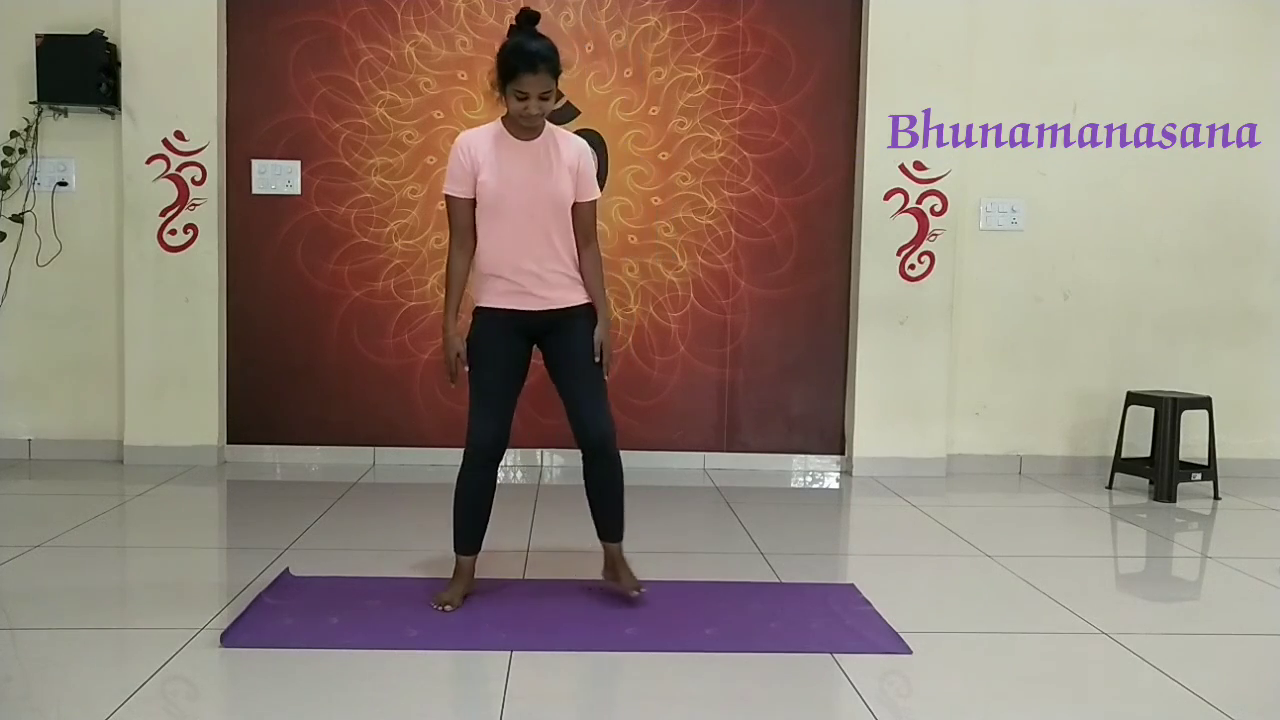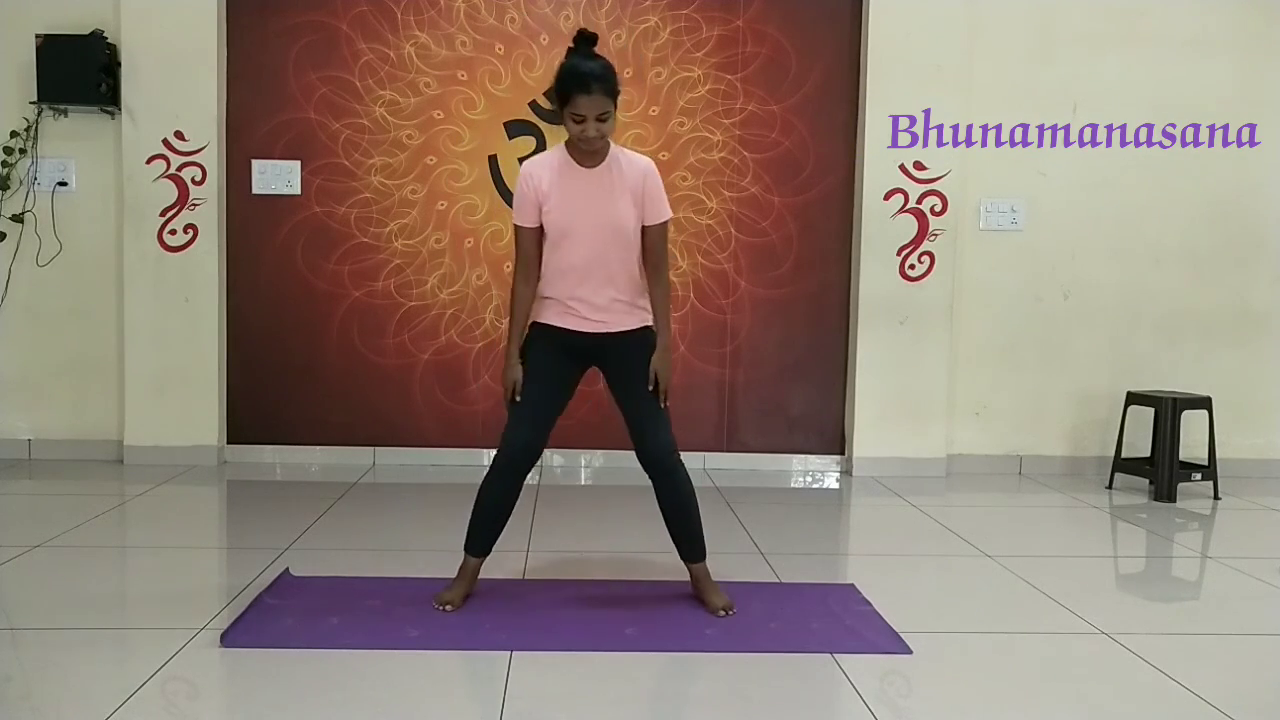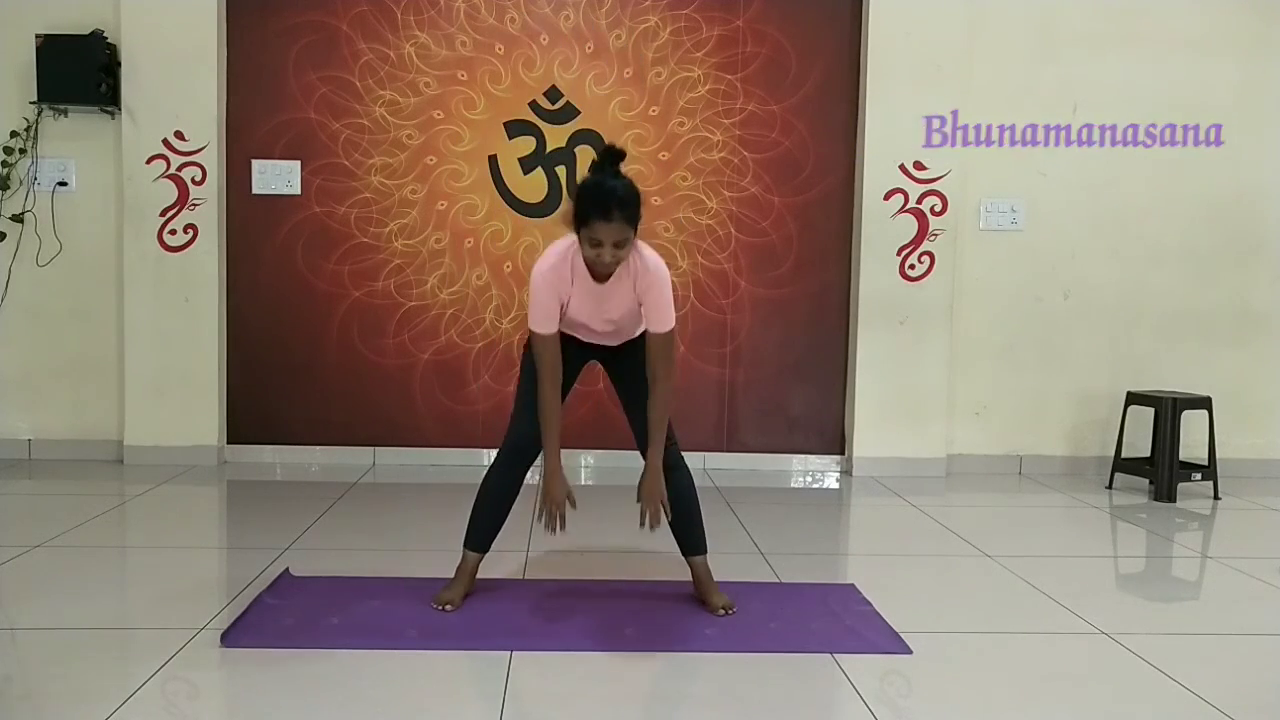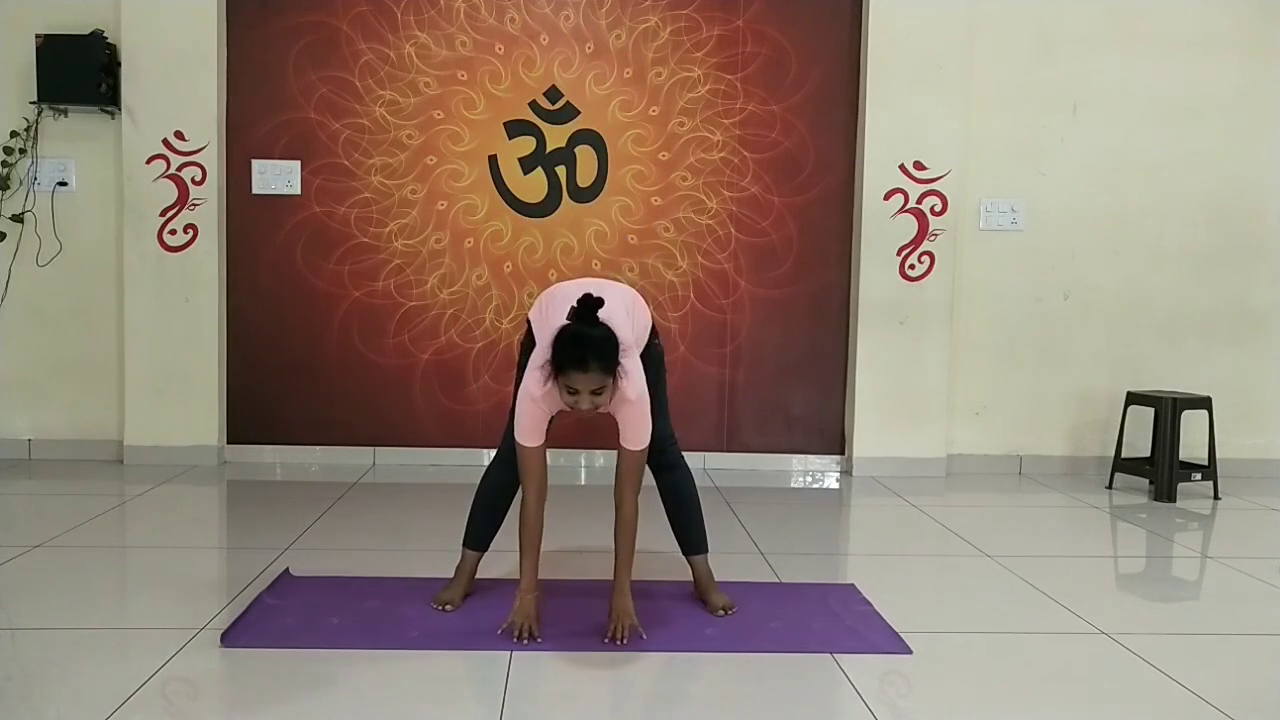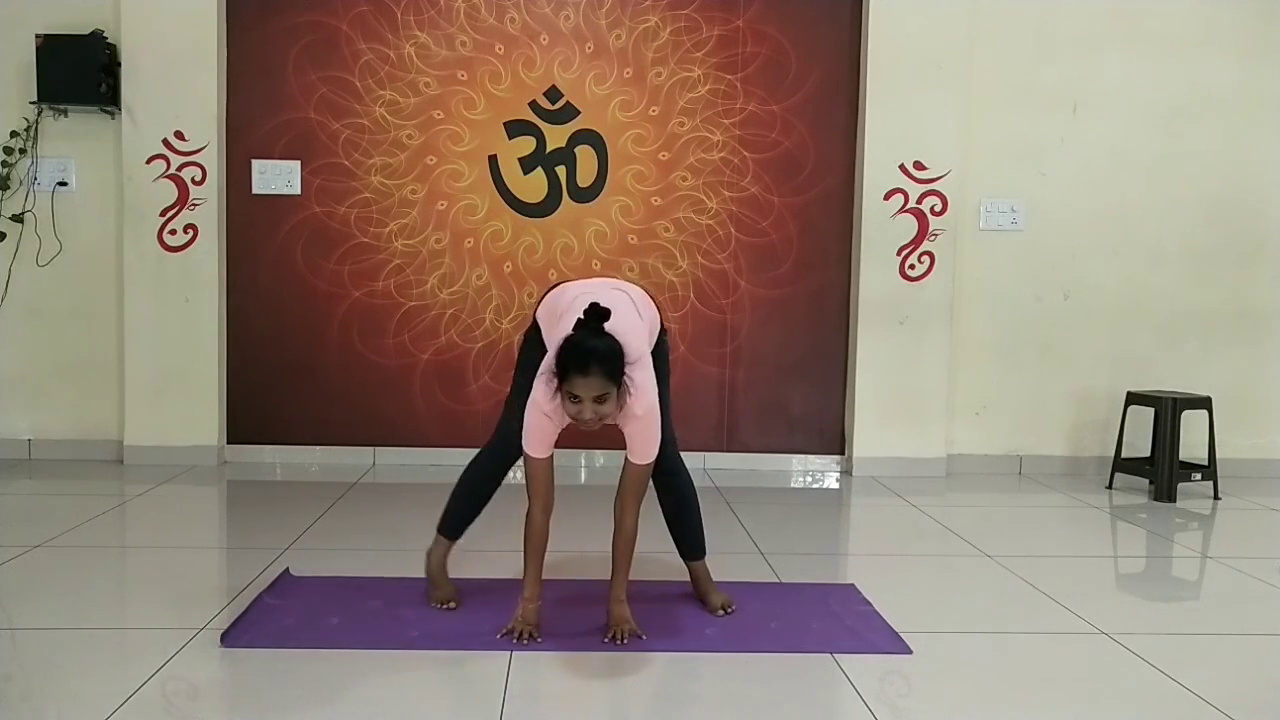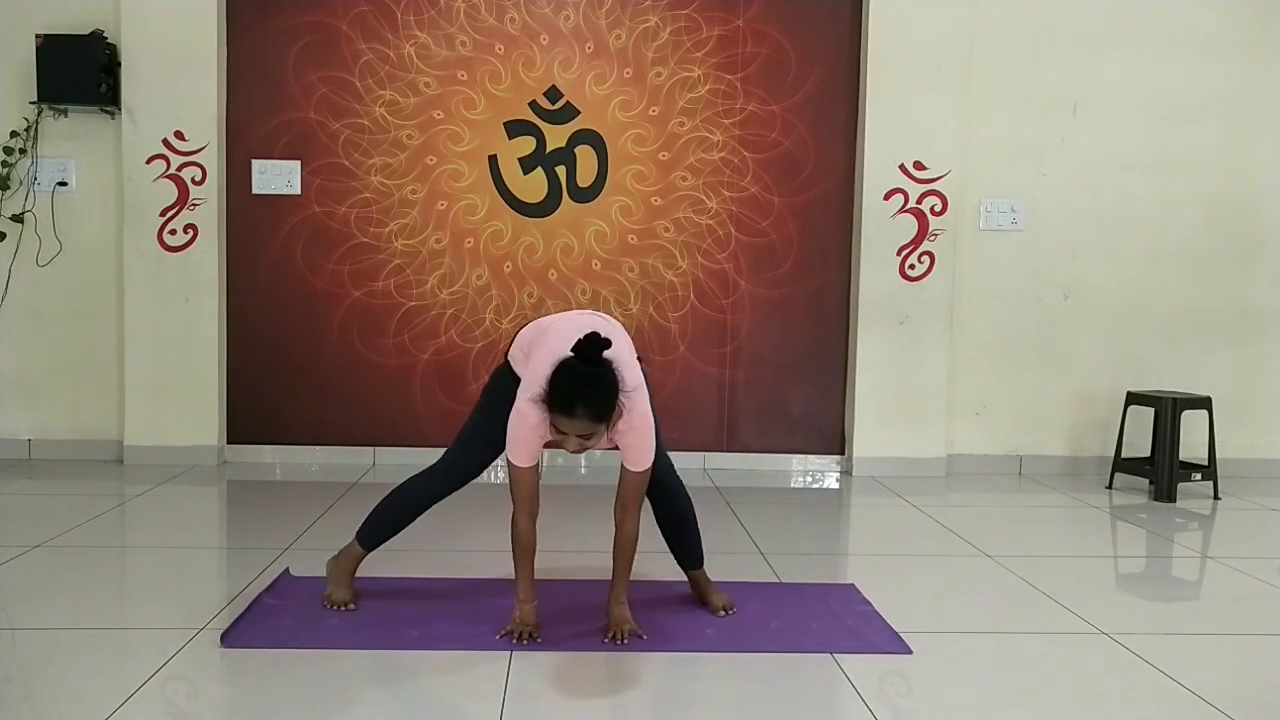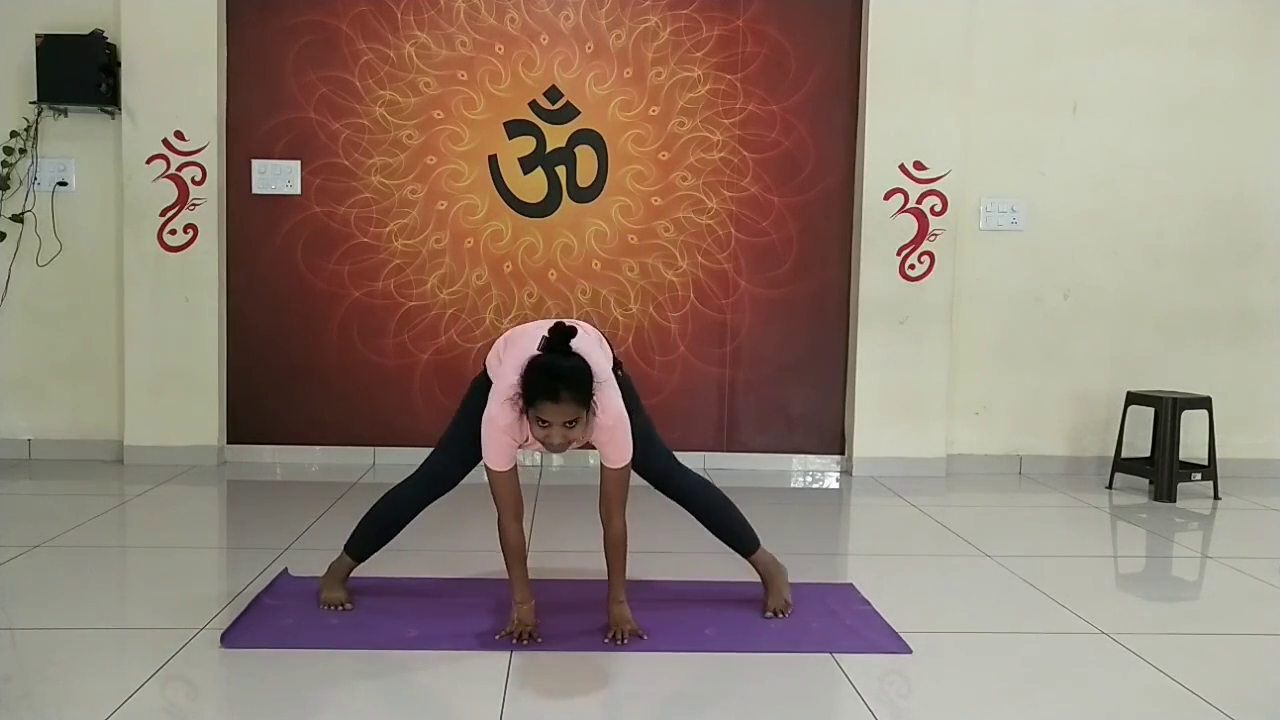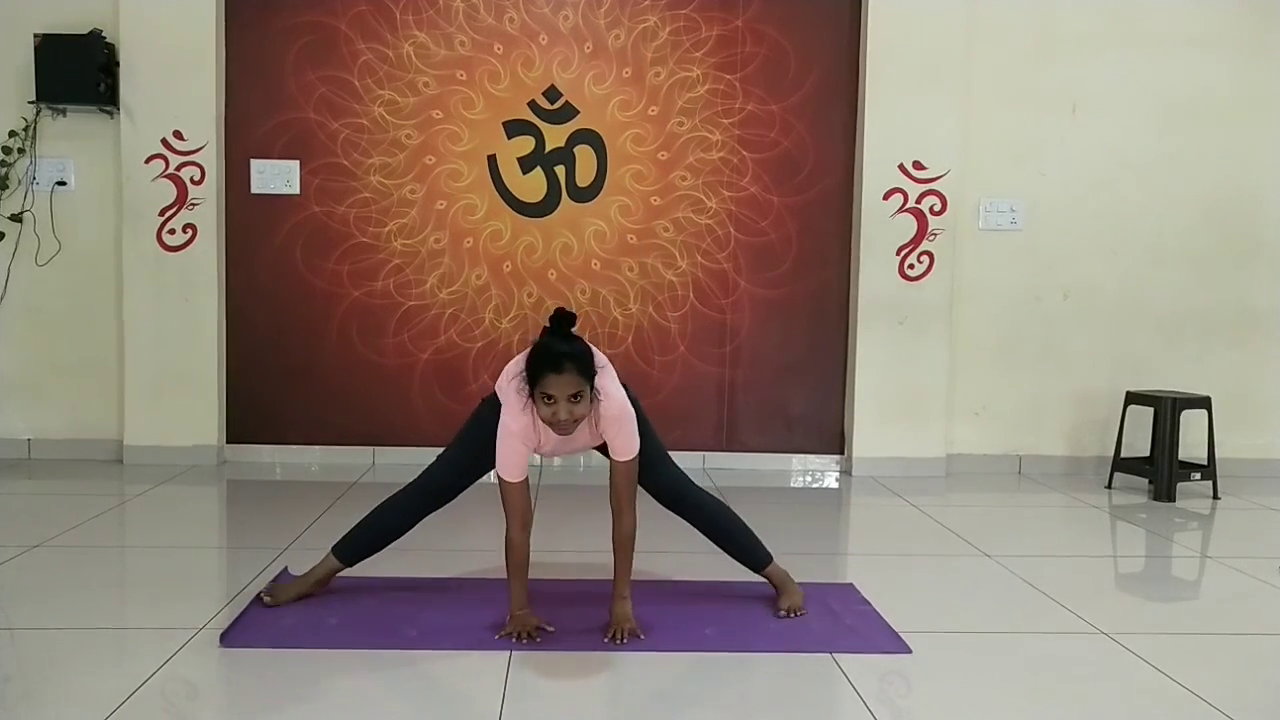
dt=0.4s
person 1, frame 1
left shoulder: (574, 151)
right shoulder: (471, 148)
left elbow: (586, 242)
right elbow: (462, 244)
left wrist: (601, 316)
right wrist: (453, 325)
left hip: (567, 312)
right hip: (497, 315)
left knee: (598, 435)
right knee: (485, 444)
left ankle: (614, 558)
right ankle: (463, 570)
person 1, frame 2
left shoulder: (640, 174)
right shoulder: (536, 175)
left elbow: (657, 267)
right elbow: (526, 271)
left wrist: (664, 344)
right wrist: (513, 352)
left hip: (630, 335)
right hip: (555, 335)
left knee: (659, 453)
right knee: (516, 452)
left ankle: (701, 577)
right ankle: (467, 573)
person 1, frame 3
left shoulder: (652, 272)
right shoulder: (551, 269)
left elbow: (662, 380)
right elbow: (547, 382)
left wrist: (653, 471)
right wrist: (552, 469)
left hip: (628, 341)
right hip: (565, 337)
left knee: (665, 449)
right knee: (519, 445)
left ankle: (703, 575)
right ankle: (466, 570)
person 1, frame 4
left shoulder: (631, 387)
right shoulder: (537, 385)
left elbow: (627, 497)
right elbow: (533, 495)
left wrist: (622, 593)
right wrist: (527, 591)
left hip: (635, 322)
right hip: (549, 315)
left knee: (663, 452)
right knee: (512, 455)
left ankle: (703, 576)
right ankle: (465, 572)
person 1, frame 5
left shoulder: (639, 397)
right shoulder: (546, 395)
left elbow: (628, 507)
right elbow: (539, 505)
left wrist: (618, 600)
right wrist: (529, 599)
left hip: (639, 317)
right hip: (555, 315)
left knee: (666, 460)
right knee: (504, 446)
left ankle: (701, 576)
right ankle: (439, 552)
person 1, frame 6
left shoulder: (633, 413)
right shoulder: (530, 409)
left elbow: (628, 516)
right elbow: (524, 514)
left wrist: (619, 602)
right wrist: (525, 601)
right hip: (530, 355)
left knee: (659, 476)
right knee: (452, 472)
left ankle: (699, 580)
right ankle: (347, 560)
person 1, frame 7
left shoulder: (608, 410)
right shoulder: (502, 410)
left elbow: (614, 515)
right elbow: (510, 517)
left wrist: (618, 602)
right wrist: (521, 602)
right hip: (505, 359)
left knee: (671, 476)
right knee: (432, 479)
left ankle: (769, 567)
right ankle: (340, 569)
person 1, frame 8
left shoulder: (613, 405)
right shoulder: (517, 411)
left elbow: (625, 508)
right elbow: (517, 522)
left wrist: (623, 598)
right wrist: (518, 606)
left hip: (599, 400)
right hip: (512, 402)
left knee: (676, 490)
right knee: (431, 490)
left ankle: (780, 579)
right ankle: (318, 574)
